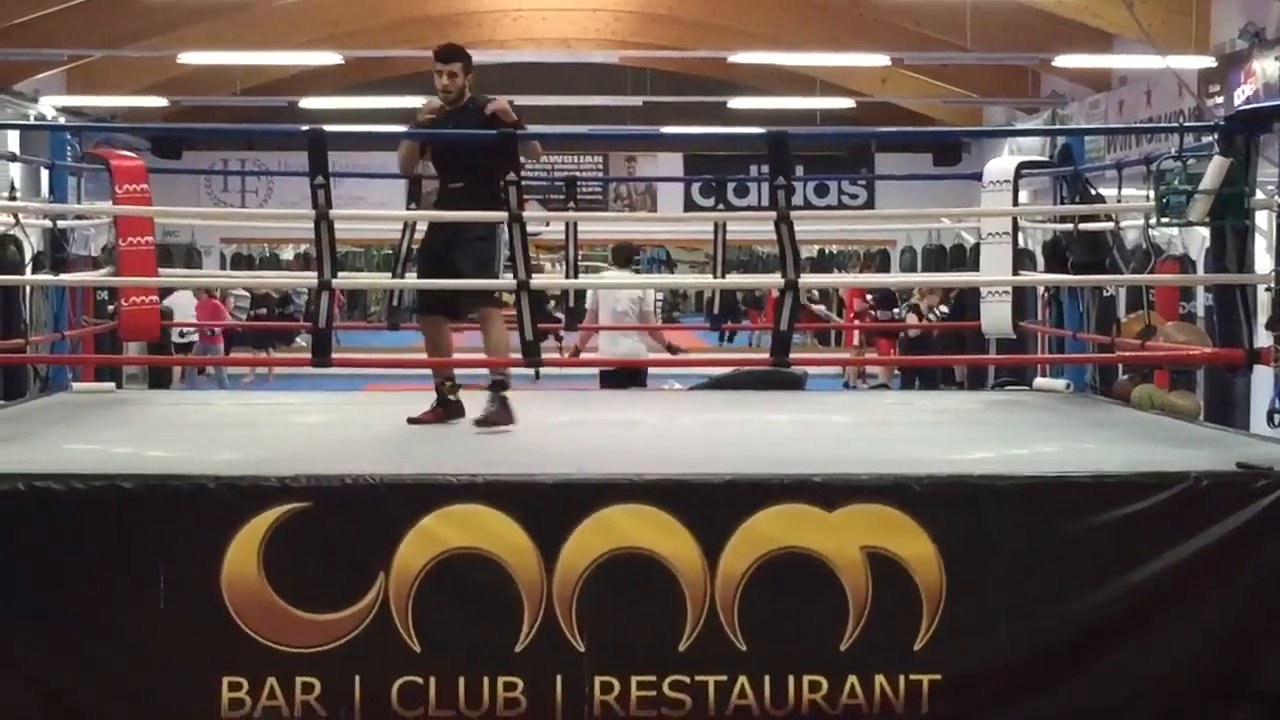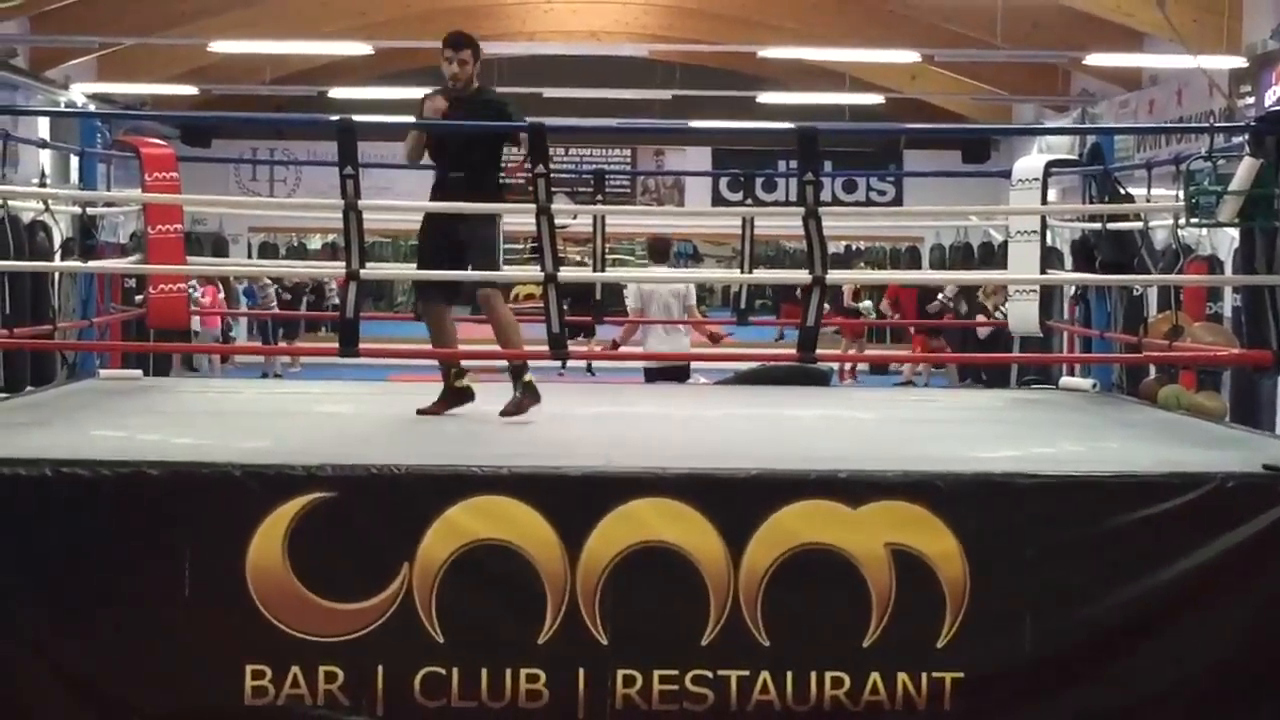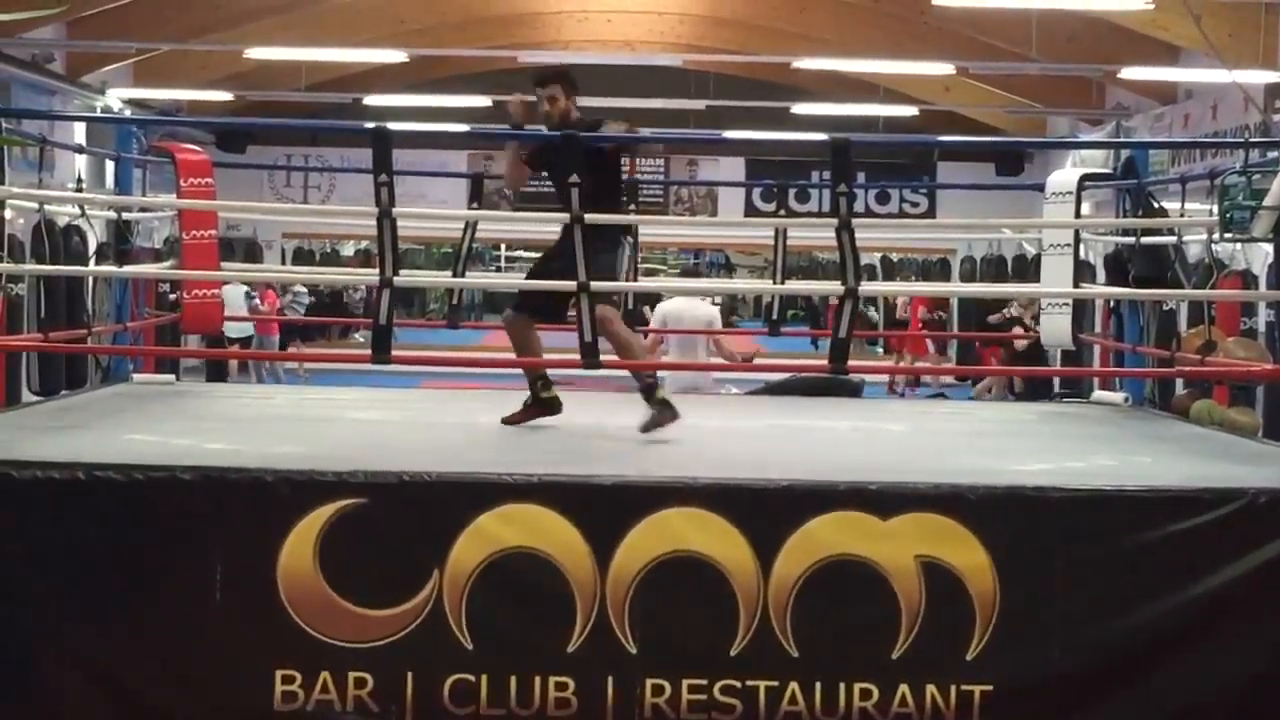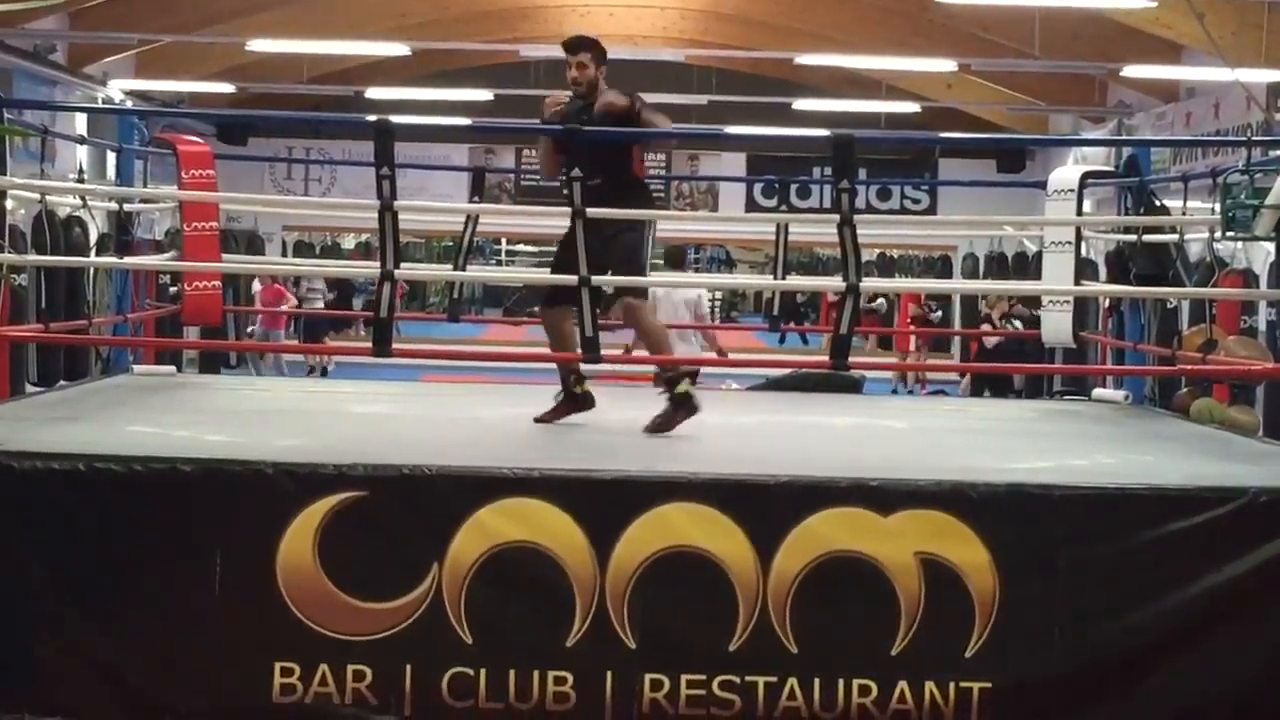
dt=1s
person 1, frame 1
left shoulder: (488, 111)
right shoulder: (434, 118)
left elbow: (535, 151)
right elbow: (406, 168)
left wrist: (513, 120)
right wrist: (419, 125)
left hip: (482, 222)
right hip: (444, 222)
left knee: (483, 307)
right knee: (430, 312)
left ankle: (500, 399)
right ankle: (447, 399)
person 1, frame 2
left shoulder: (492, 104)
right shoulder: (434, 103)
left elbow: (525, 142)
right elbow: (411, 157)
left wrist: (528, 152)
right wrist: (424, 121)
left hip: (482, 209)
right hip: (441, 210)
left knee: (488, 292)
right knee: (431, 302)
left ankle: (524, 383)
right ankle: (456, 385)
person 1, frame 3
left shoulder: (592, 133)
right shoulder: (547, 142)
right elbow: (514, 183)
right wrist: (516, 128)
left hip: (604, 237)
right hip: (571, 239)
left knee: (603, 313)
right knee: (516, 321)
left ankle: (660, 401)
right ankle: (542, 396)
person 1, frame 4
left shoulder: (620, 107)
right shoulder: (569, 113)
left elbow: (664, 134)
right elbow: (549, 171)
left wrist: (630, 108)
right wrist: (548, 124)
left hip: (627, 217)
right hip: (589, 221)
left knee: (630, 301)
right knee: (553, 309)
left ankle: (680, 393)
right ankle: (574, 393)
